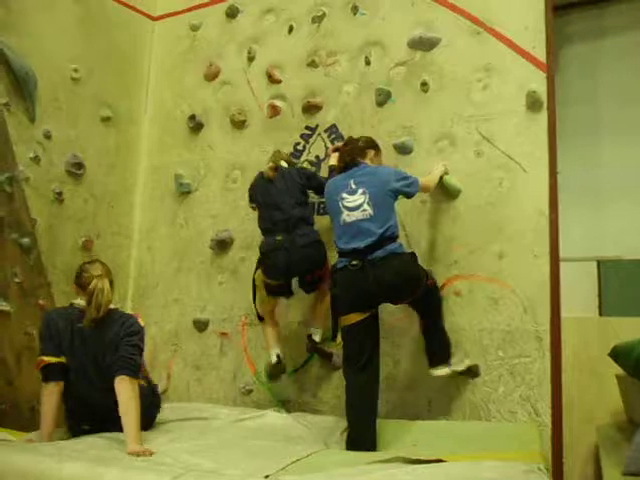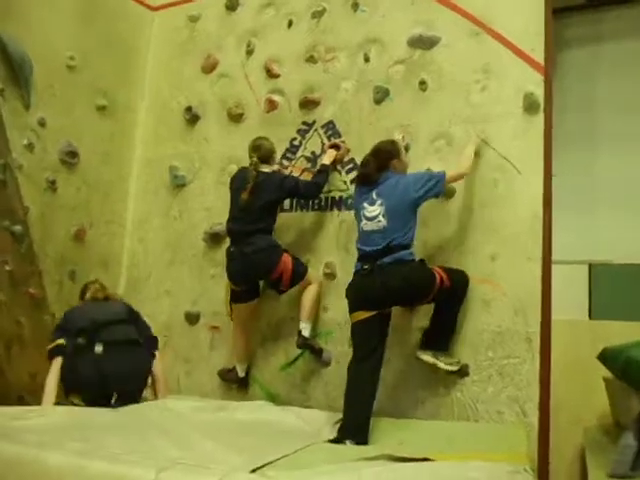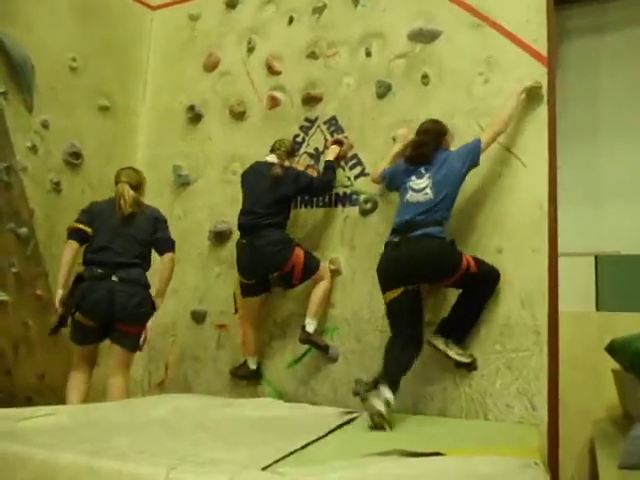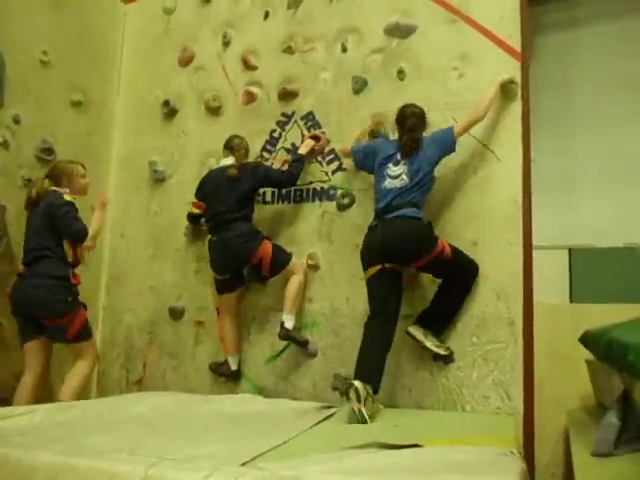
dt=1s
person 1, frame 1
left shoulder: (332, 187)
right shoulder: (384, 174)
right elbow: (427, 185)
right wrist: (438, 170)
left hip: (349, 279)
right hip: (390, 268)
left knee: (359, 366)
right knee: (427, 289)
left ankle: (360, 445)
right ankle: (440, 358)
person 1, frame 2
left shoulder: (362, 188)
right shoulder: (407, 184)
right elbow: (463, 171)
left wrist: (392, 147)
right wrist: (471, 147)
left hip: (364, 283)
right hip: (401, 277)
left knee: (364, 361)
right knee: (457, 280)
left ankle: (351, 435)
right ankle: (434, 347)
person 1, frame 3
left shoulder: (405, 168)
right shoulder: (455, 160)
left elbow: (376, 176)
right elbow: (497, 128)
left wrist: (400, 146)
right wrist: (520, 94)
left hip: (391, 257)
right hip: (428, 251)
left knee: (405, 336)
right knee: (487, 276)
left ankle: (383, 388)
right ankle: (448, 335)
person 1, frame 4
left shoulder: (379, 149)
right shoulder: (431, 145)
left elbow: (346, 151)
right elbow: (476, 117)
left wrist: (369, 130)
right wrist: (498, 86)
left hip: (375, 239)
right hip: (409, 232)
left knee: (381, 317)
right knee: (465, 270)
left ankle: (362, 384)
right ankle: (427, 327)
person 2, frame 1
left shoulder: (258, 182)
right shoulder: (299, 173)
left elbow: (255, 204)
left hip: (274, 250)
right hip: (307, 245)
left knee: (266, 310)
right knee: (324, 287)
left ankle: (275, 359)
right ankle: (315, 339)
person 2, frame 2
left shoulder: (239, 177)
right shoulder: (278, 181)
right elbow: (312, 188)
right wrist: (327, 161)
left hip: (236, 256)
right hip: (263, 252)
left knee: (241, 321)
right knee: (312, 281)
left ankle: (240, 373)
right ankle: (305, 335)
person 2, frame 3
left shoulder: (251, 171)
right shoulder: (291, 175)
right elbow: (324, 185)
right wrist: (331, 158)
left hip: (246, 249)
right hip: (275, 245)
left knee: (248, 315)
right knee: (324, 274)
left ankle: (251, 367)
right ankle: (309, 330)
person 2, frame 4
left shoulder: (208, 179)
right shoulder: (252, 171)
left elbow: (194, 217)
right elbow: (288, 178)
left wrist: (211, 217)
right wrist: (302, 152)
left hip: (218, 248)
right hip: (245, 239)
left knee: (227, 311)
right knee: (297, 268)
left ankle: (231, 365)
right ankle: (288, 326)
person 3, frame 1
left shoulder: (54, 321)
right shoulder: (128, 324)
left elbow: (52, 383)
right elbow: (125, 379)
left wrist: (44, 441)
right wrist: (133, 442)
left hip: (82, 428)
person 3, frame 2
left shoulder: (69, 316)
right shoulder: (125, 309)
left elbow: (57, 362)
right elbow: (153, 353)
left hip: (82, 366)
right hip: (126, 360)
person 3, frame 3
left shoulder: (94, 209)
right shoulder: (153, 216)
left elbow: (73, 244)
right elbow: (168, 257)
left wrist: (61, 287)
right wrist: (158, 295)
left hip: (93, 290)
right hip: (132, 294)
left knee: (81, 367)
right knee: (118, 373)
person 3, frame 4
left shoulder: (39, 206)
right shoulder: (60, 201)
right elbow: (86, 242)
right wrist: (99, 210)
left hip: (25, 290)
right hip: (51, 290)
left knee: (34, 370)
right knee: (87, 356)
